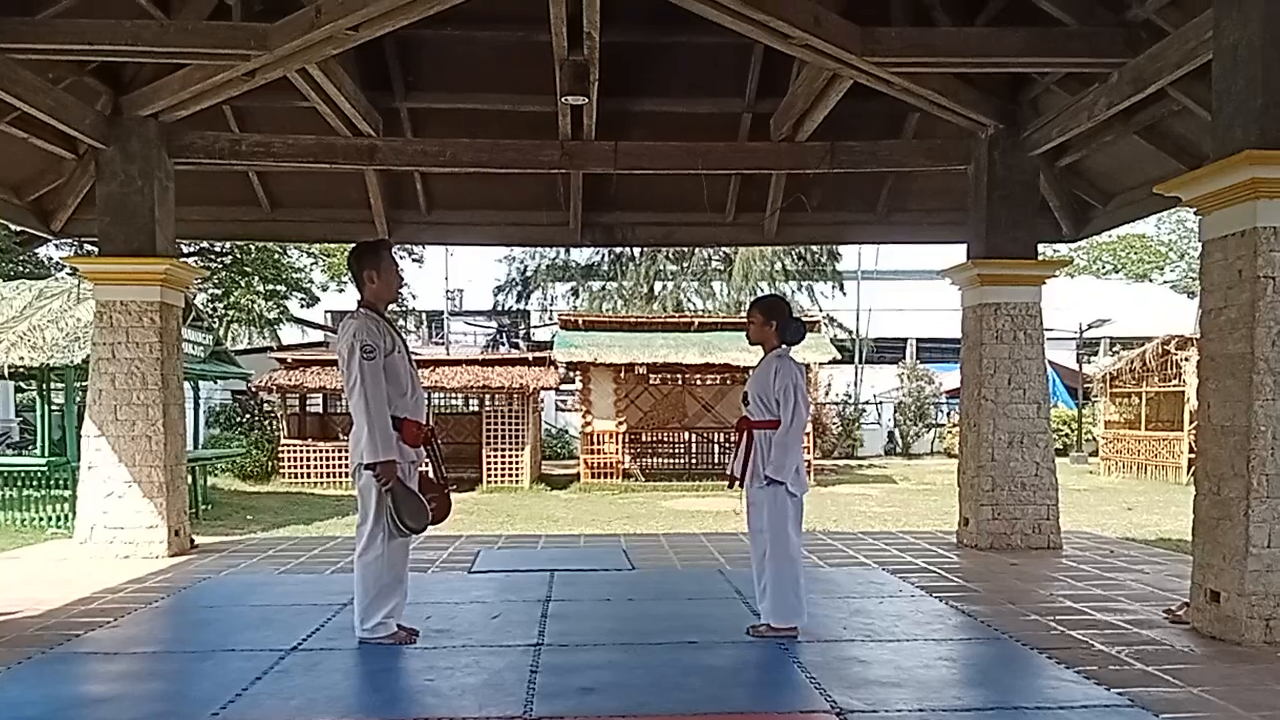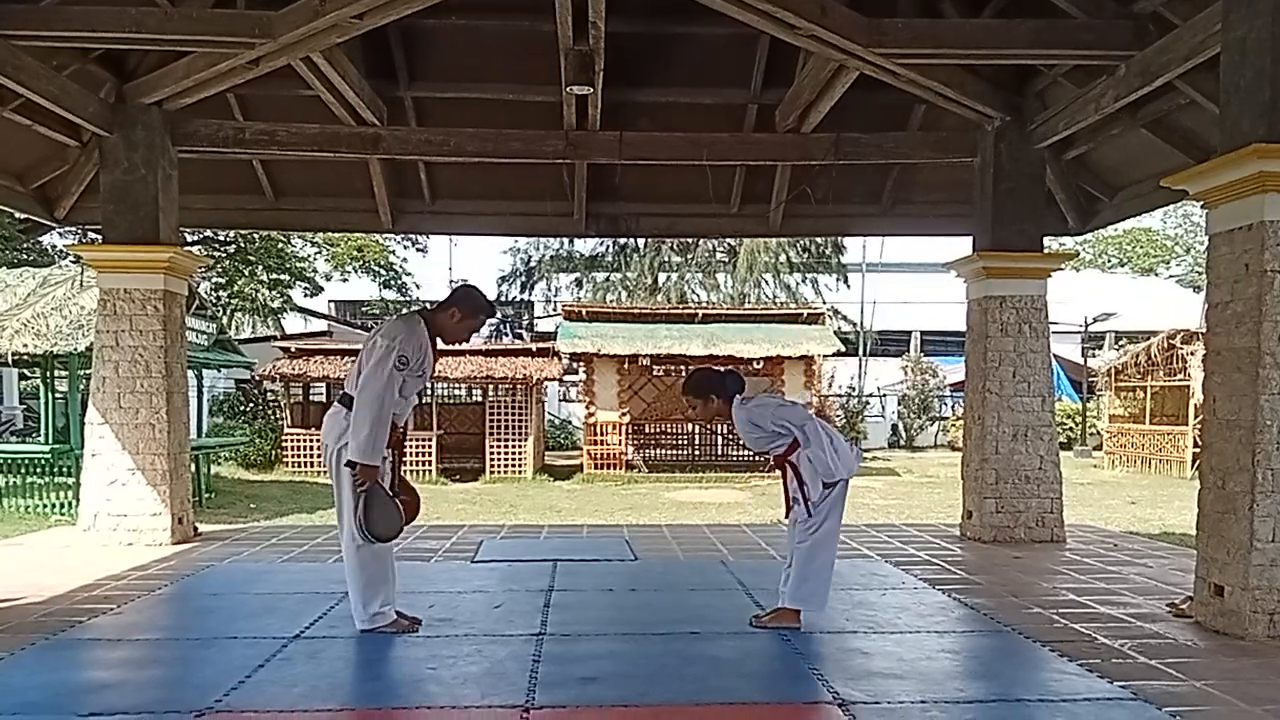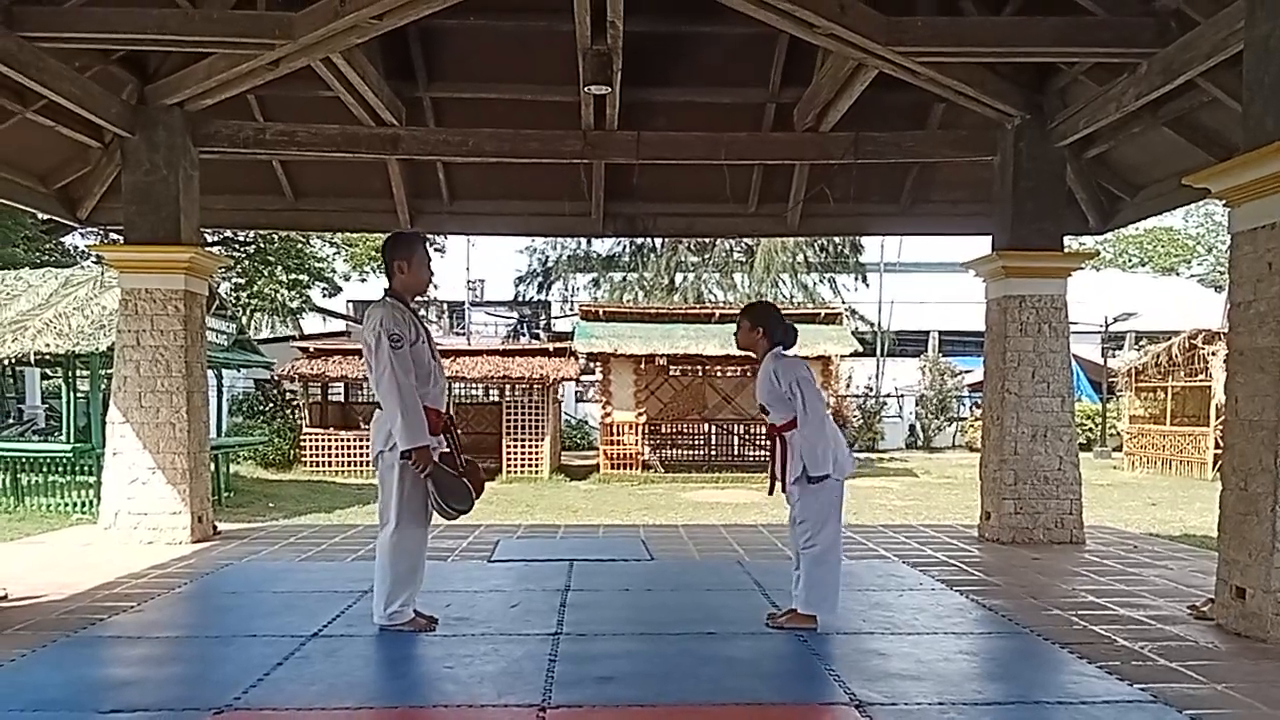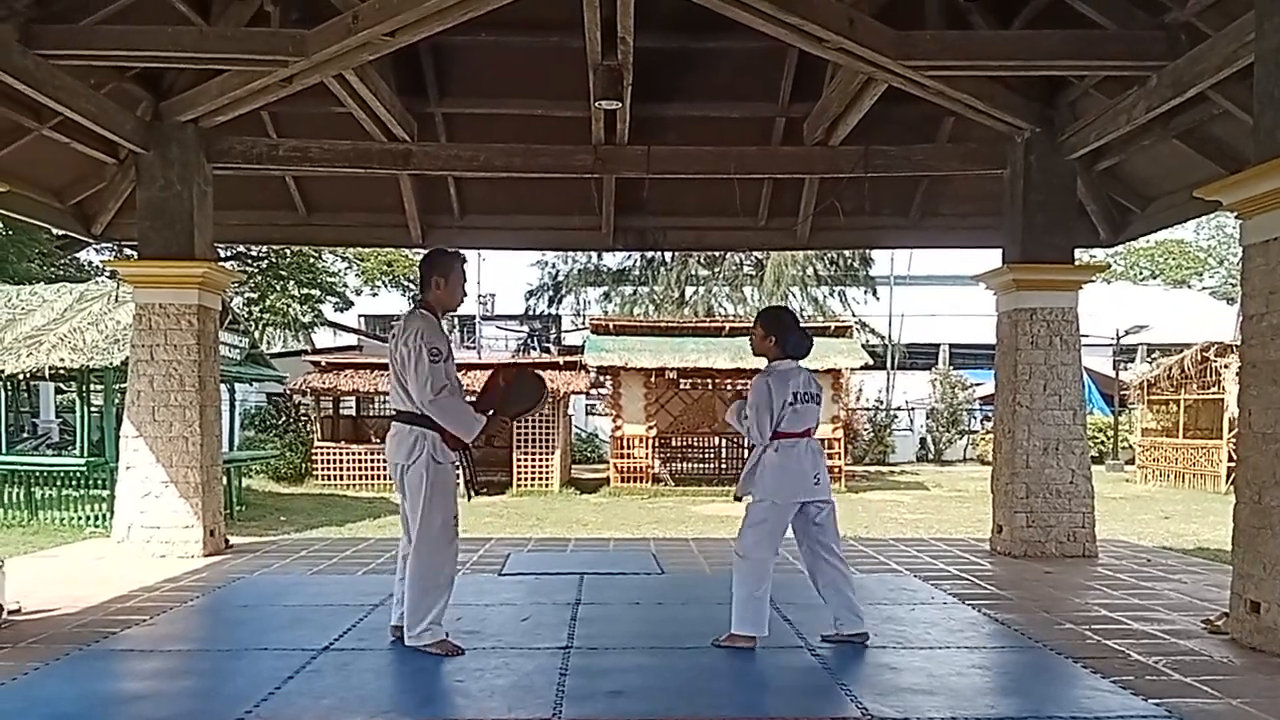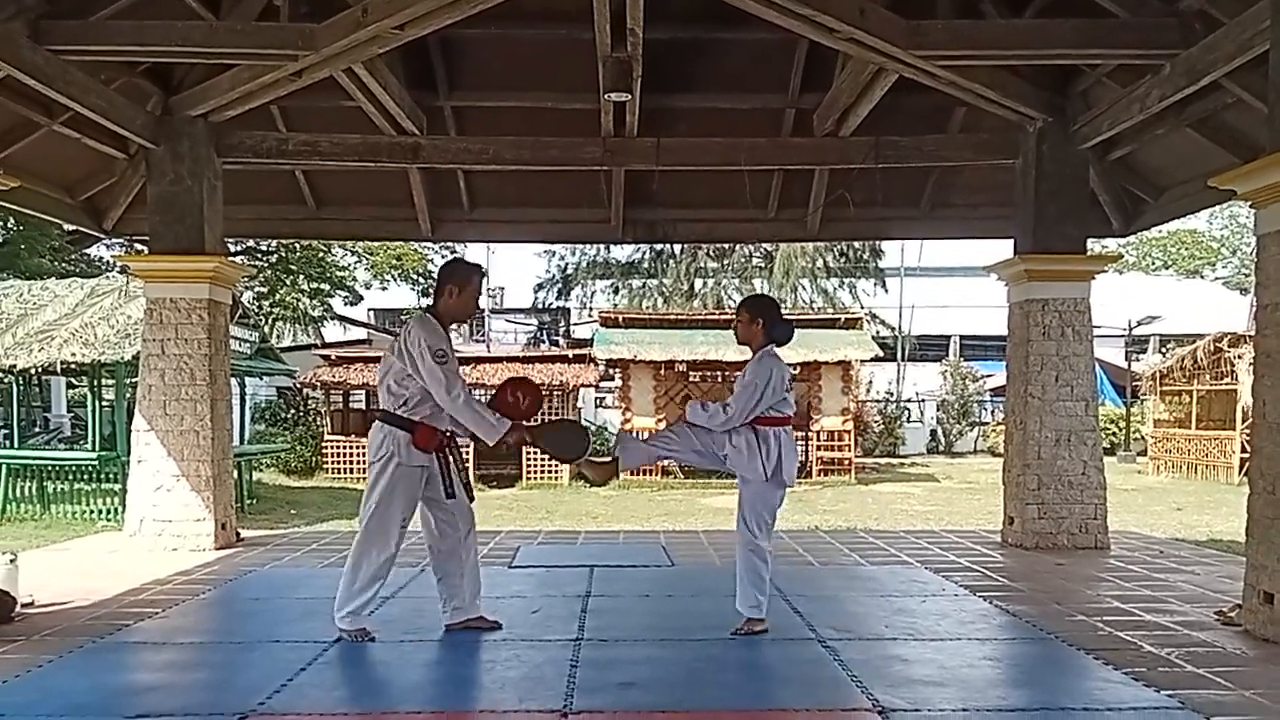
dt=1s
person 1, frame 1
left shoulder: (381, 326)
right shoulder: (361, 329)
right elbow: (368, 399)
right wrist: (383, 457)
left hip: (398, 446)
right hip: (382, 449)
left knee: (394, 536)
right knee: (379, 536)
left ankle: (384, 618)
right ankle: (373, 625)
person 1, frame 2
left shoulder: (420, 336)
right shoulder: (405, 337)
right elbow: (374, 398)
left wrist: (377, 455)
right wrist: (367, 459)
left hip: (369, 436)
right hip: (353, 433)
right knee: (363, 527)
left ankle: (381, 607)
right ankle: (373, 614)
person 1, frame 3
left shoulder: (404, 316)
right shoulder: (386, 318)
right elbow: (397, 387)
right wrist: (416, 442)
left hip: (416, 433)
right hip: (404, 436)
left knee: (413, 523)
right knee: (401, 523)
left ankle: (400, 606)
right ankle: (392, 612)
person 1, frame 4
left shoulder: (418, 325)
right shoulder: (423, 329)
right elbow: (433, 396)
left wrist: (474, 412)
right wrist: (480, 426)
left hip: (419, 441)
right hip: (423, 443)
left knee: (420, 536)
right knee: (435, 538)
left ankle: (405, 619)
right ankle: (422, 630)
person 1, frame 5
left shoulder: (435, 333)
right shoulder: (423, 334)
right elbow: (452, 396)
left wrist: (493, 421)
right wrist: (503, 429)
left hip: (429, 447)
right hip: (399, 443)
left knee: (456, 526)
right knee: (381, 532)
left ankle: (461, 610)
right ankle: (349, 617)
person 2, frame 1
left shoulder: (785, 368)
right shoulder: (768, 365)
left elbow: (793, 423)
left wrist: (777, 470)
right wrist: (746, 469)
left hip: (775, 470)
right hip: (760, 468)
left knee: (779, 541)
right knee: (764, 540)
left ankle: (785, 619)
right ankle: (777, 615)
person 2, frame 2
left shoulder: (748, 413)
right shoulder: (742, 410)
left elbow: (801, 421)
right elbow: (795, 413)
left wrist: (832, 466)
left hip: (822, 464)
right hip: (807, 467)
left knee: (811, 535)
right knee: (801, 534)
left ankle: (791, 611)
right ankle: (788, 605)
person 2, frame 3
left shoulder: (780, 366)
right shoulder: (773, 365)
left elbow: (812, 411)
left wrist: (812, 465)
left hip: (813, 459)
right hip: (803, 458)
left knee: (814, 535)
right knee: (804, 533)
left ankle: (809, 612)
right ankle: (803, 604)
person 2, frame 4
left shoulder: (765, 382)
right shoulder: (807, 378)
left elbow: (757, 432)
left wrist: (736, 412)
left hip: (778, 473)
right hip: (811, 470)
left knee: (752, 552)
right knee: (824, 551)
left ankle: (746, 630)
right ankle: (852, 625)
person 2, frame 5
left shoulder: (767, 367)
right shoulder: (762, 363)
left elbow: (733, 414)
left wrist: (695, 408)
left hip: (765, 455)
right hip: (741, 444)
left knee: (753, 535)
right knee: (674, 439)
left ankle: (756, 614)
right ankle: (610, 466)
